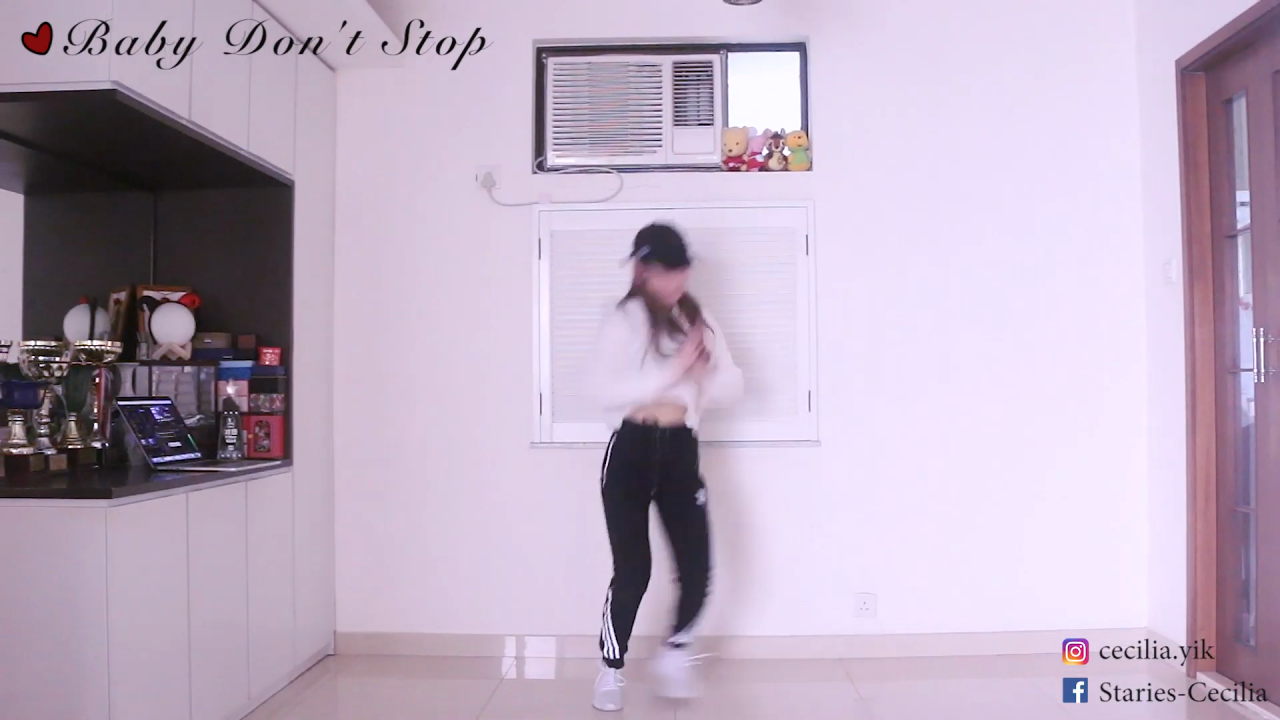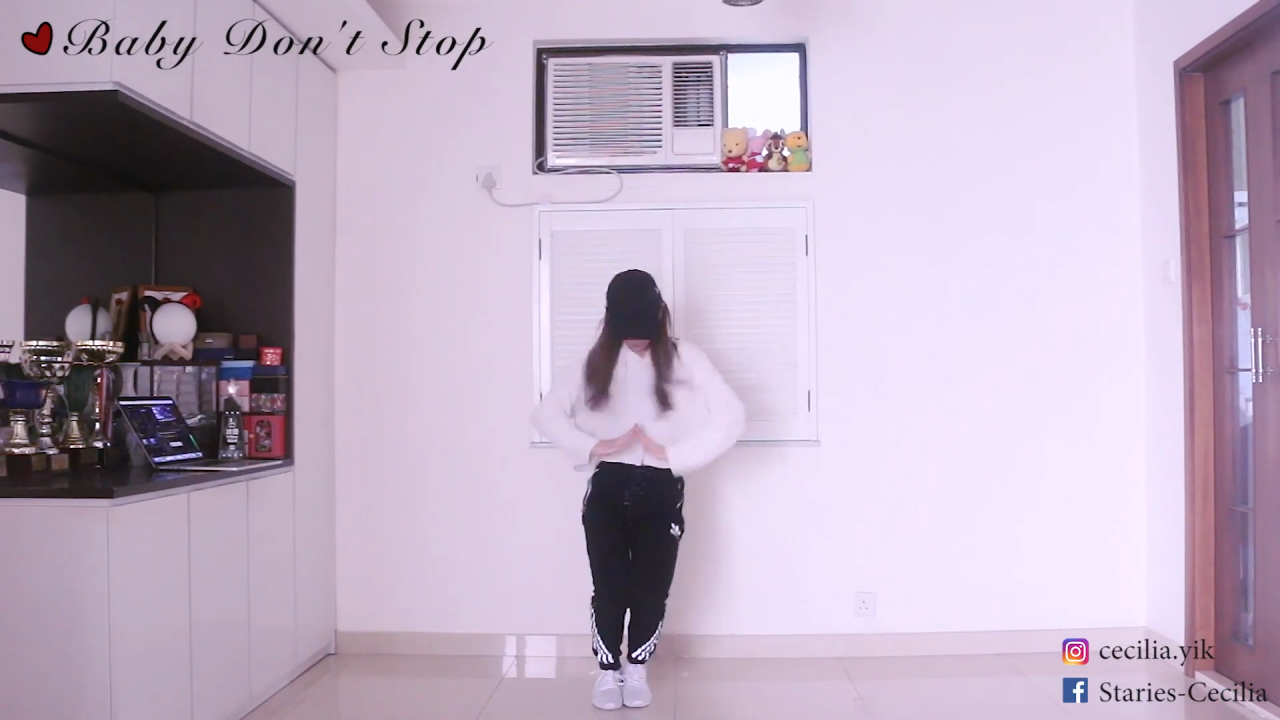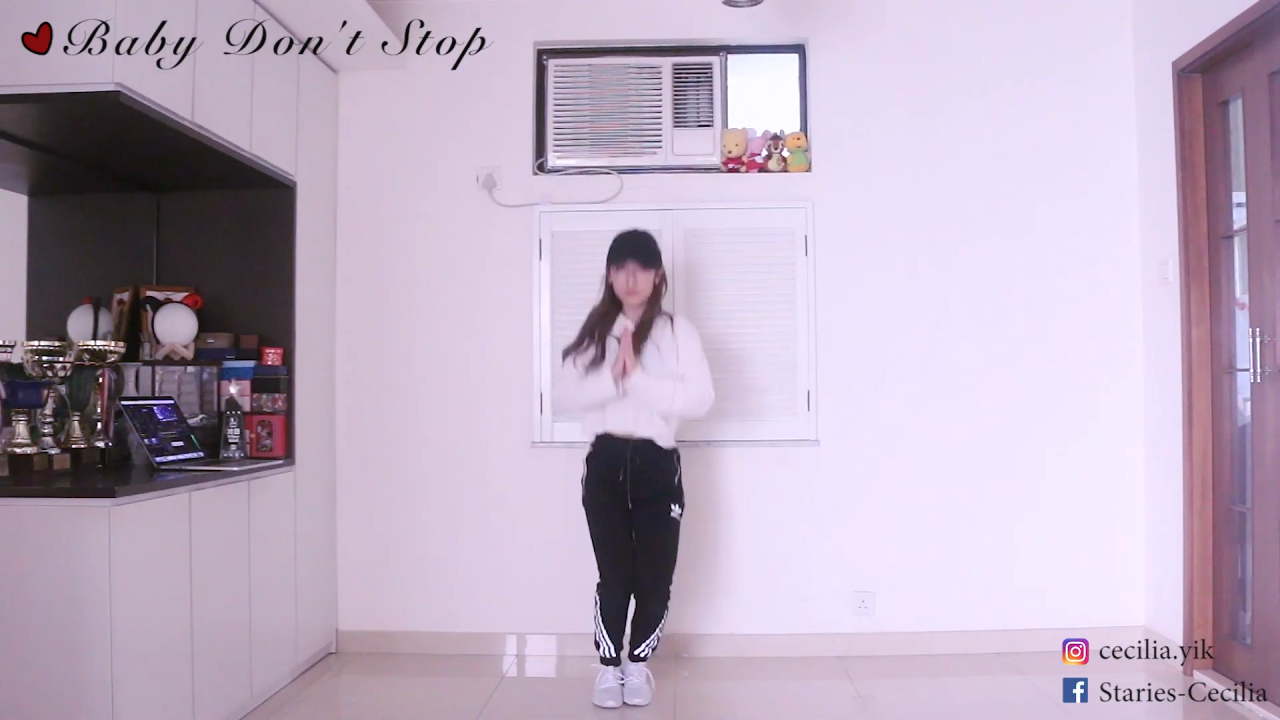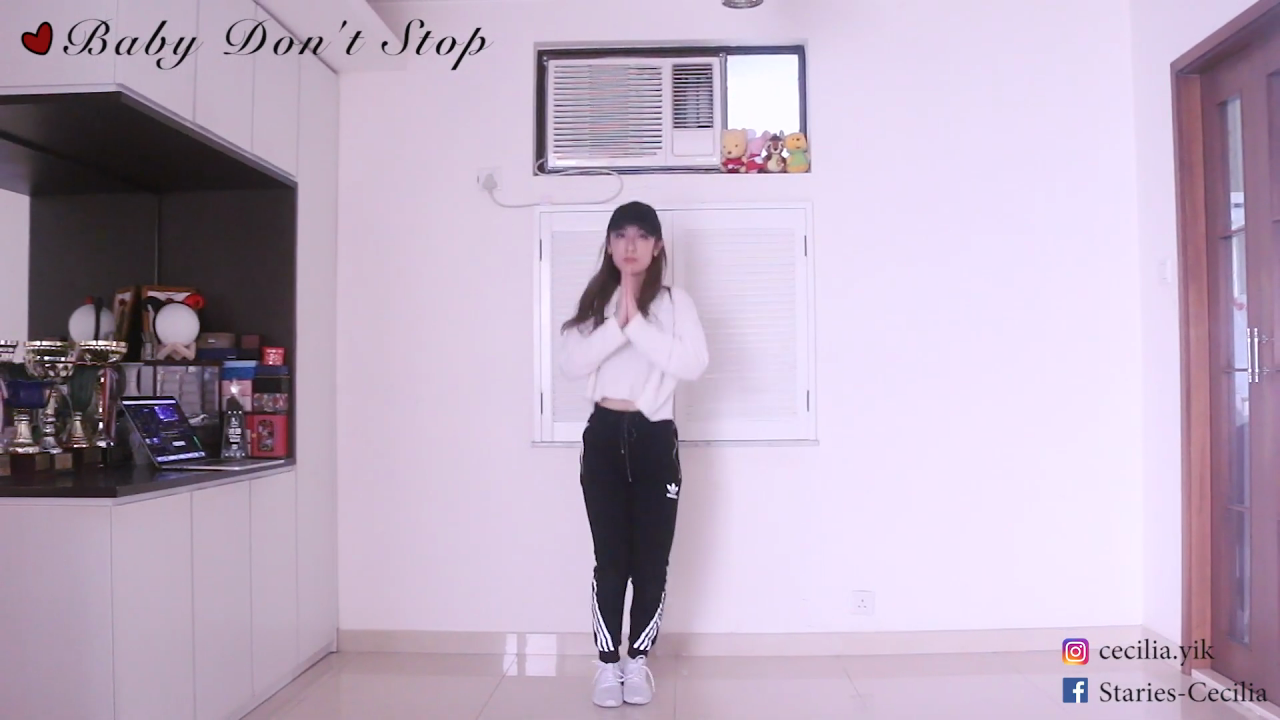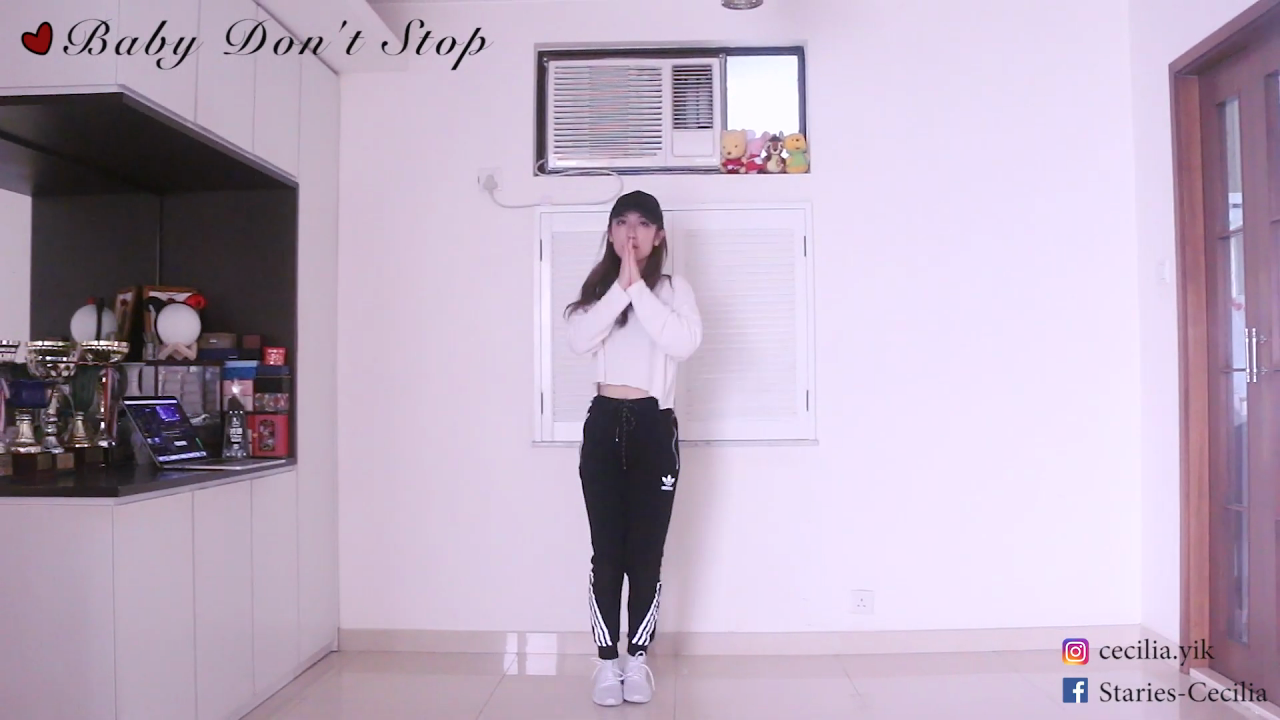
dt=0.2s
person 1, frame 1
left shoulder: (696, 319)
right shoulder: (623, 319)
left elbow: (728, 386)
right elbow: (609, 388)
left wrist: (703, 370)
right wrist: (672, 370)
left hip: (680, 452)
right hip: (631, 452)
left knee: (697, 571)
right knee: (631, 572)
left ankle: (674, 653)
right ankle: (610, 670)
person 1, frame 2
left shoulder: (686, 360)
right shoulder: (599, 362)
left elbow: (732, 419)
right elbow: (545, 415)
left wrist: (678, 455)
right wrist: (592, 446)
left hip: (660, 491)
right hip: (609, 487)
left knee: (650, 596)
right knee: (610, 594)
left ankle: (636, 665)
right ankle: (608, 668)
person 1, frame 3
left shoulder: (678, 331)
right shoulder: (595, 330)
left elbow: (700, 400)
right elbow: (565, 396)
left wrist: (637, 373)
right wrist: (611, 375)
left hip: (658, 466)
right hip: (606, 462)
left knee: (655, 582)
right knee: (615, 577)
left ankle: (638, 663)
right ankle: (609, 666)
person 1, frame 4
left shoulder: (674, 301)
right shoulder: (593, 301)
left elbow: (693, 365)
right elbow: (572, 364)
left wrist: (636, 320)
right wrist: (618, 322)
left hip: (655, 438)
right hip: (604, 437)
left knee: (651, 564)
right knee: (611, 561)
left ankle: (638, 661)
right ankle: (608, 664)
person 1, frame 5
left shoulder: (673, 287)
right shoulder: (596, 287)
left elbow: (684, 343)
right elbow: (579, 340)
left wrist: (637, 286)
right wrist: (620, 287)
left hip: (653, 425)
right hip: (604, 424)
left knee: (645, 555)
right knee: (607, 554)
left ankle: (637, 658)
right ankle: (607, 662)
